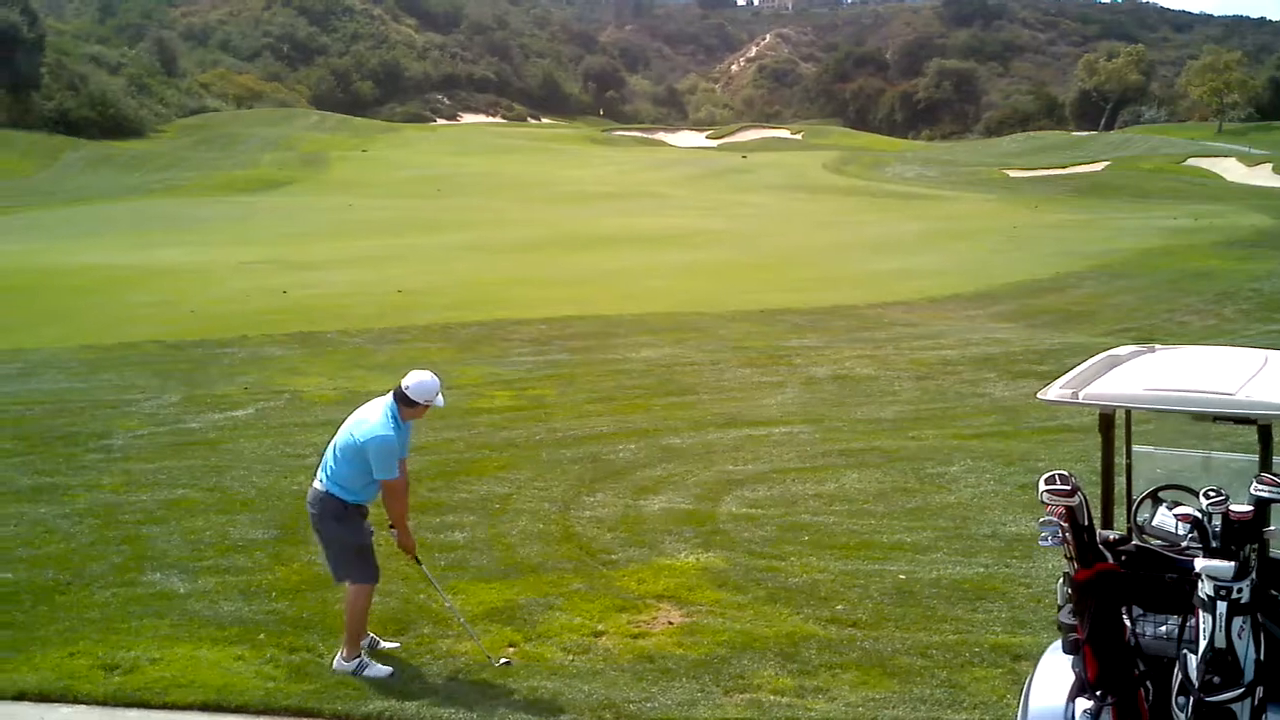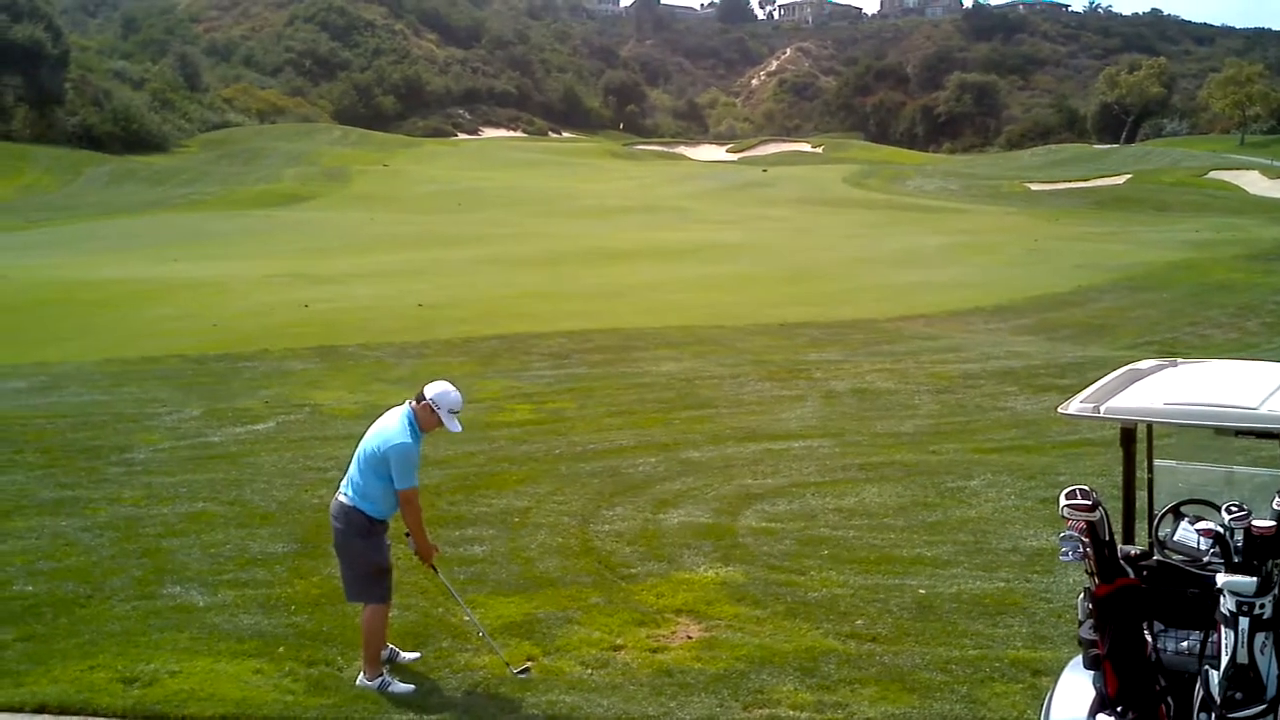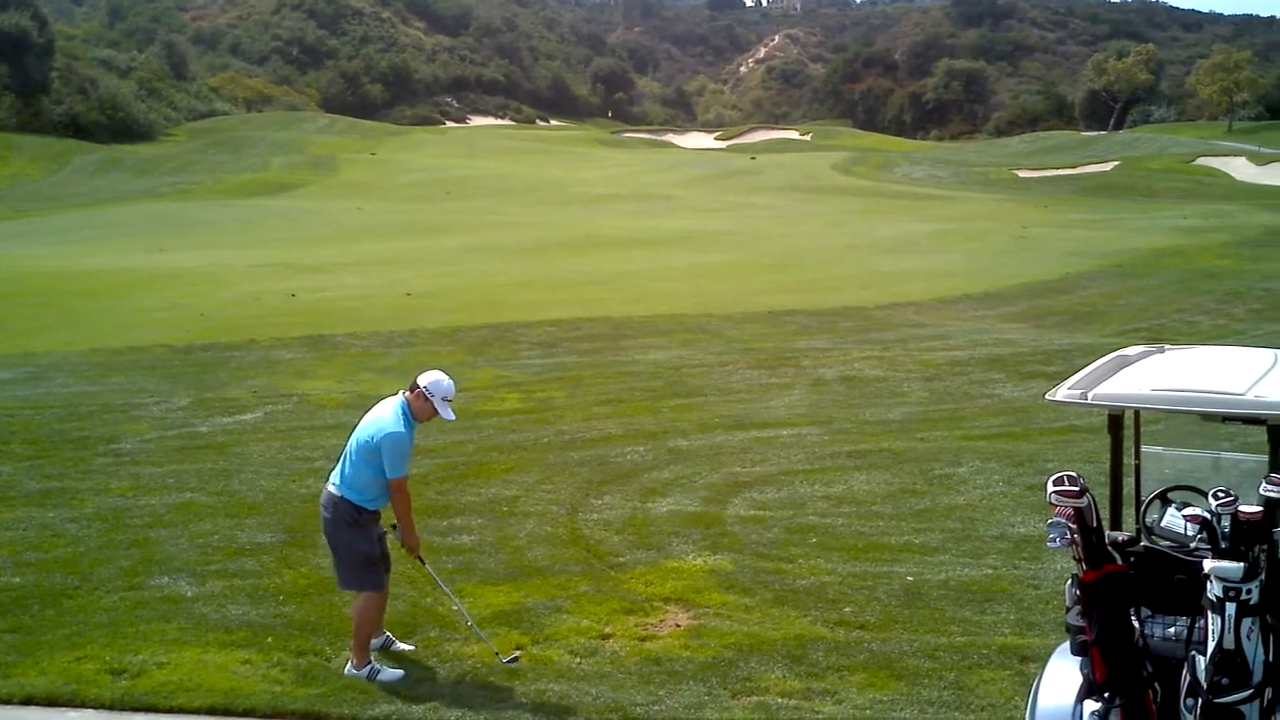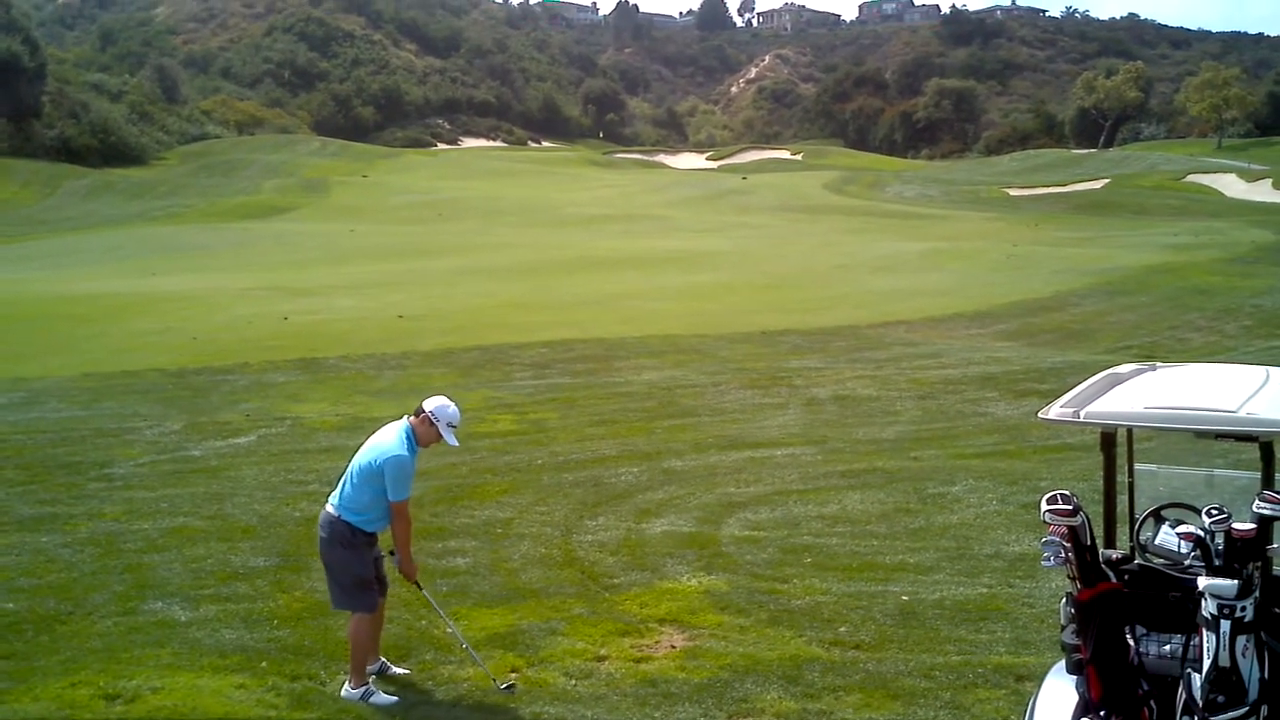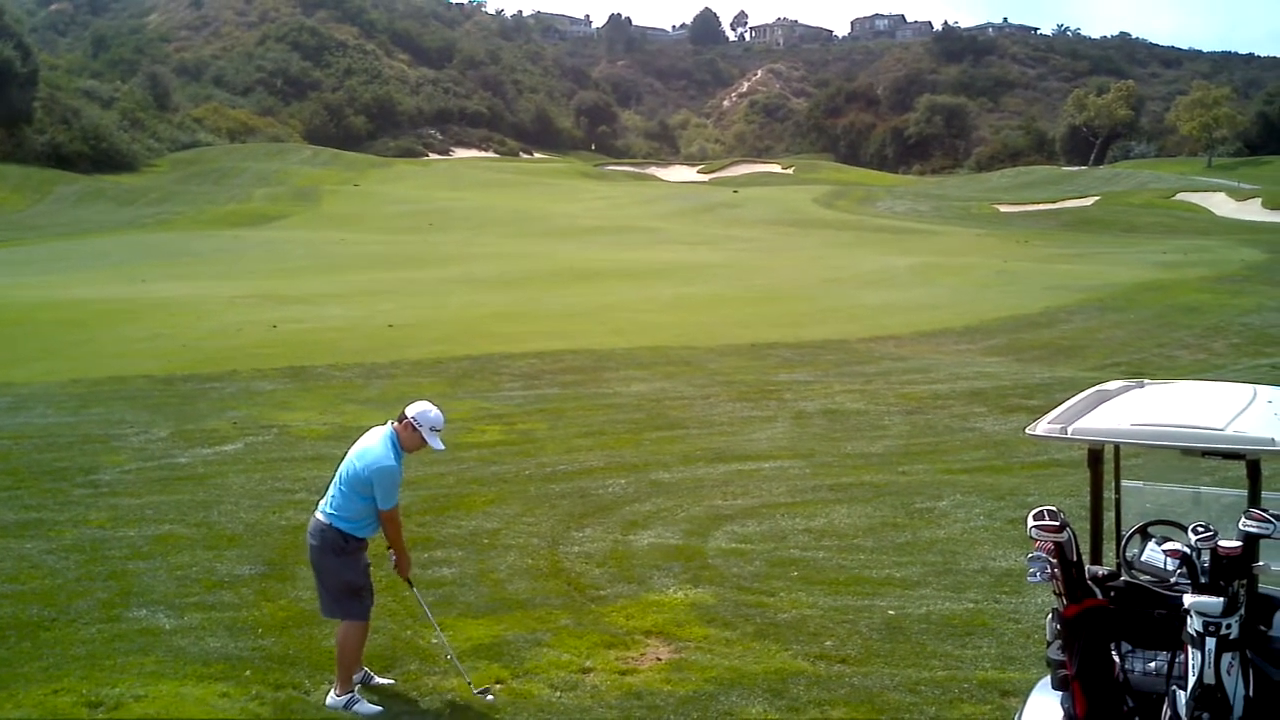
dt=1s
person 1, frame 1
left shoulder: (391, 410)
right shoulder: (382, 435)
left elbow: (401, 473)
right elbow: (391, 491)
left wrist: (403, 524)
right wrist: (404, 534)
left hip: (346, 500)
right hip: (333, 505)
left knee: (364, 571)
right knee: (363, 577)
left ankle: (360, 635)
right ankle: (349, 655)
person 1, frame 2
left shoulder: (404, 418)
right shoulder: (401, 442)
left elbow: (410, 490)
right elbow: (408, 501)
left wrist: (418, 536)
right wrist: (422, 542)
left hip: (364, 514)
right hip: (357, 520)
left knee: (380, 590)
right knee: (376, 597)
left ankle: (379, 648)
right ankle: (372, 673)
person 1, frame 3
left shoulder: (394, 406)
right shoulder: (396, 432)
left elbow: (395, 484)
right elbow: (398, 491)
left wrist: (403, 526)
right wrist: (410, 533)
left hip: (359, 505)
right hip: (347, 510)
left knee: (380, 573)
right knee: (369, 585)
left ankle: (376, 635)
right ankle: (359, 663)
person 1, frame 4
left shoulder: (397, 431)
right shoulder: (399, 455)
left elbow: (395, 510)
right elbow: (399, 515)
left wrist: (401, 552)
right wrist: (406, 558)
left hip: (356, 527)
right hip: (343, 531)
left knee: (377, 596)
right knee: (363, 606)
left ankle: (372, 660)
right ankle: (357, 684)
person 1, frame 5
left shoulder: (380, 434)
right shoulder: (386, 464)
right elbow: (389, 520)
left wrist: (397, 551)
right wrist: (402, 557)
left hip: (342, 533)
right hip: (335, 539)
left knee: (362, 606)
right knee: (353, 614)
left ankle: (355, 670)
right ankle: (342, 691)
